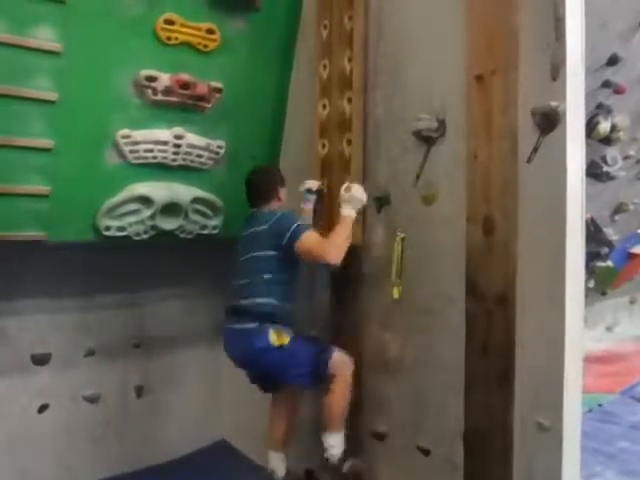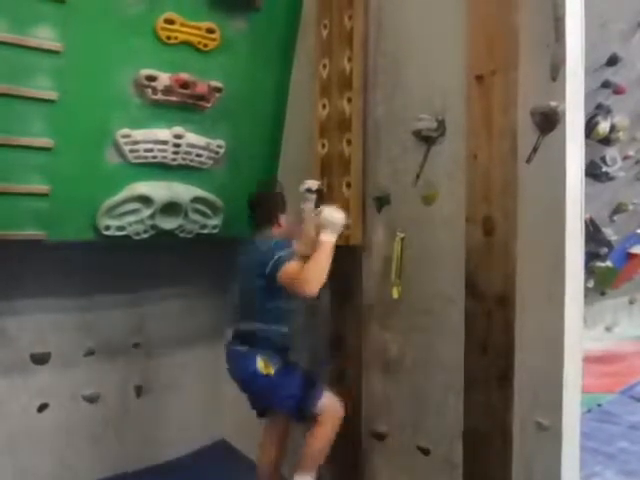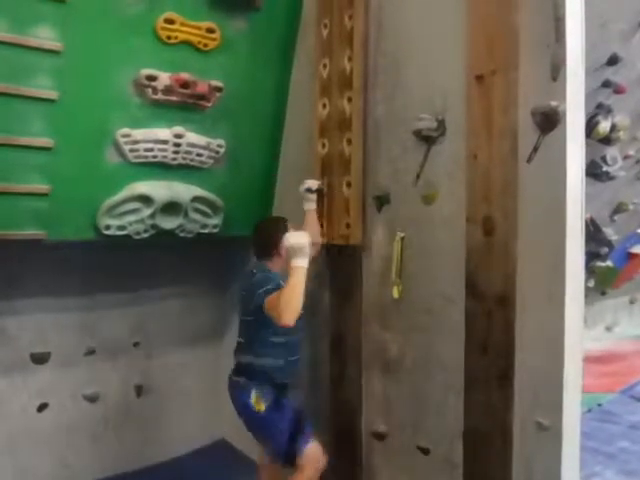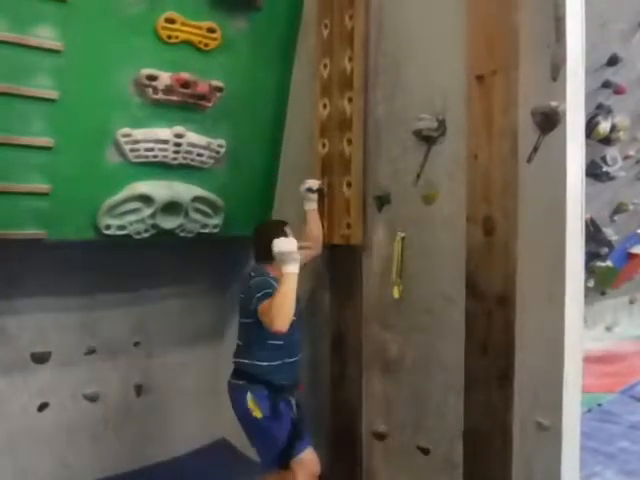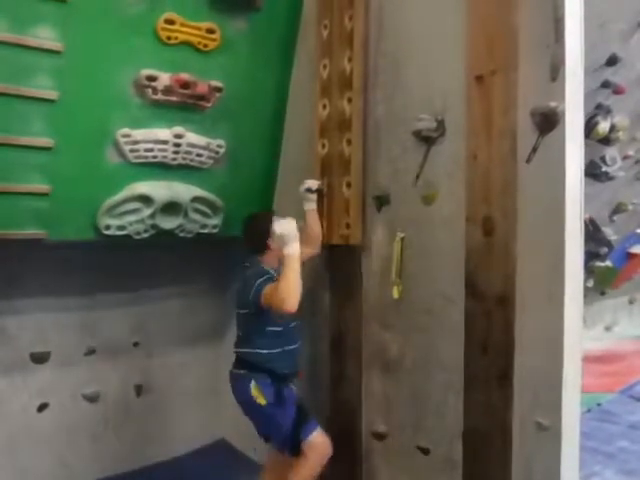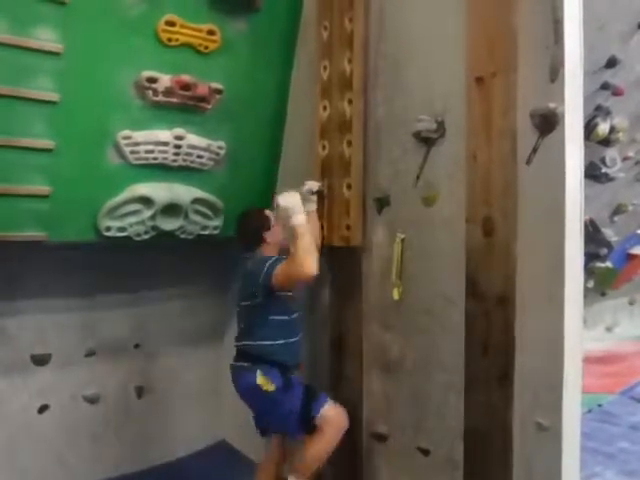
dt=0.1s
person 1, frame 1
left shoulder: (253, 225)
right shoulder: (281, 220)
left elbow: (303, 243)
right elbow: (331, 254)
left wrist: (309, 201)
right wrist: (349, 211)
left hip: (238, 333)
right hip: (260, 334)
left knee: (287, 394)
right knee: (342, 367)
right ankle: (334, 454)
person 1, frame 2
left shoulder: (261, 247)
right shoulder: (272, 249)
left elbow: (300, 250)
right elbow: (308, 286)
right wrist: (329, 234)
left hip: (247, 356)
right hip: (258, 359)
left knee: (280, 418)
right knee: (331, 409)
person 1, frame 3
left shoulder: (268, 272)
right shoulder: (266, 281)
left elbow: (312, 244)
right elbow: (286, 317)
left wrist: (310, 204)
right wrist: (299, 262)
left hip: (268, 387)
right hip: (259, 390)
left knee: (281, 454)
person 1, frame 4
left shoulder: (269, 276)
right shoulder: (262, 286)
left elbow: (314, 245)
right elbow: (278, 323)
left wrist: (311, 204)
right wrist: (292, 268)
left hip: (272, 391)
right hip: (258, 394)
person 1, frame 5
left shoulder: (266, 270)
right shoulder: (261, 278)
left elbow: (314, 246)
right elbow: (288, 304)
left wrist: (310, 204)
right wrist: (291, 248)
left hip: (268, 382)
right hip: (261, 385)
left knee: (285, 452)
right knee: (317, 452)
person 1, frame 6
left shoulder: (266, 263)
right shoulder: (264, 267)
left elbow: (311, 245)
right elbow: (307, 270)
left wrist: (310, 206)
right wrist: (297, 218)
left hip: (265, 374)
right hip: (262, 376)
left knee: (278, 446)
right knee: (335, 420)
